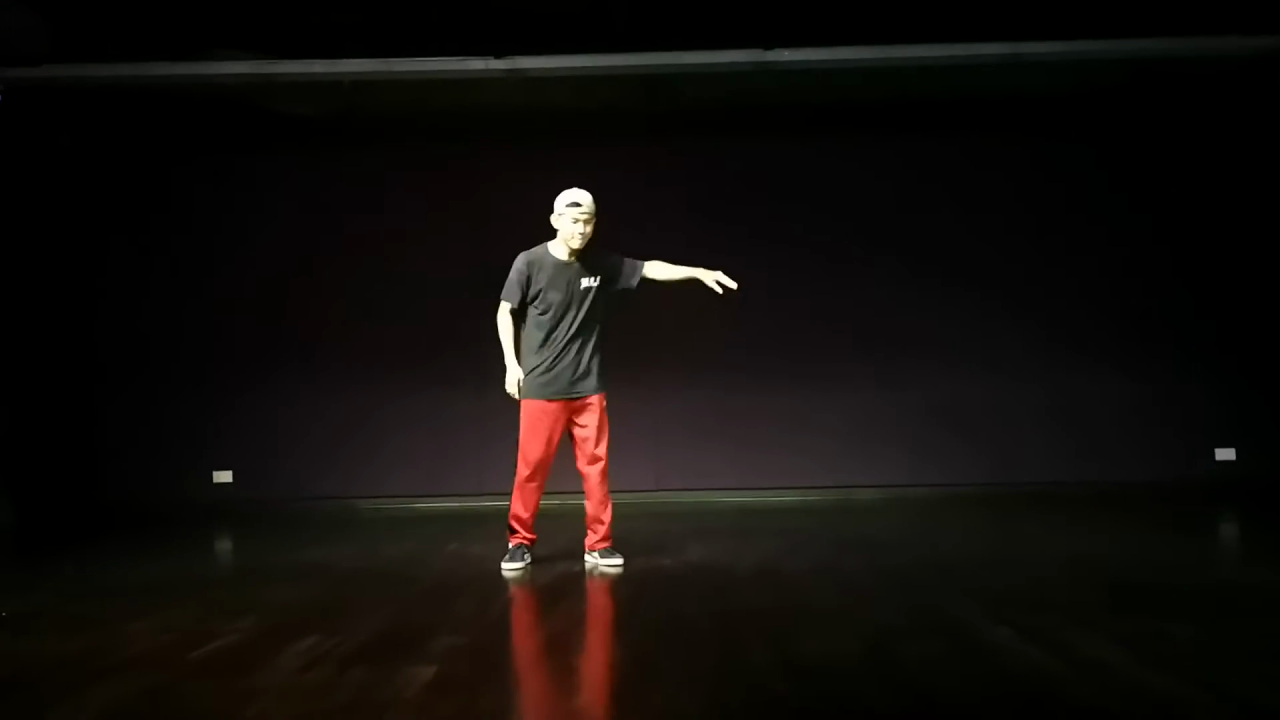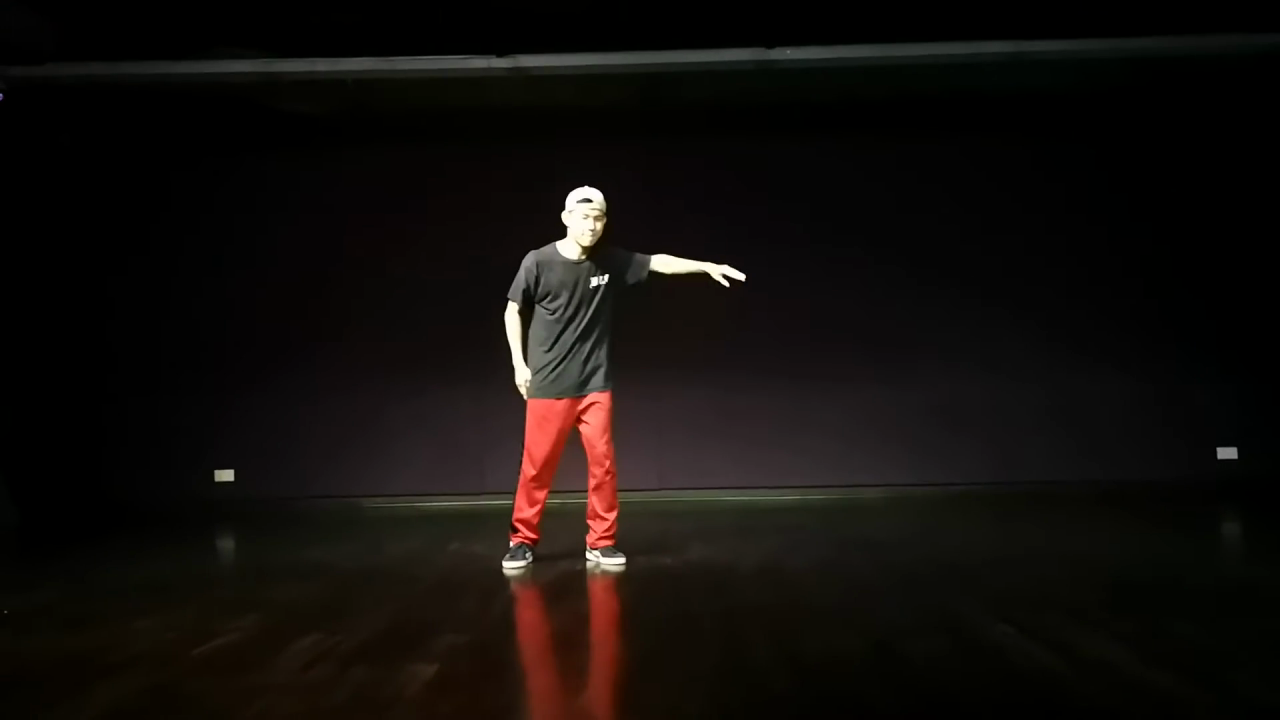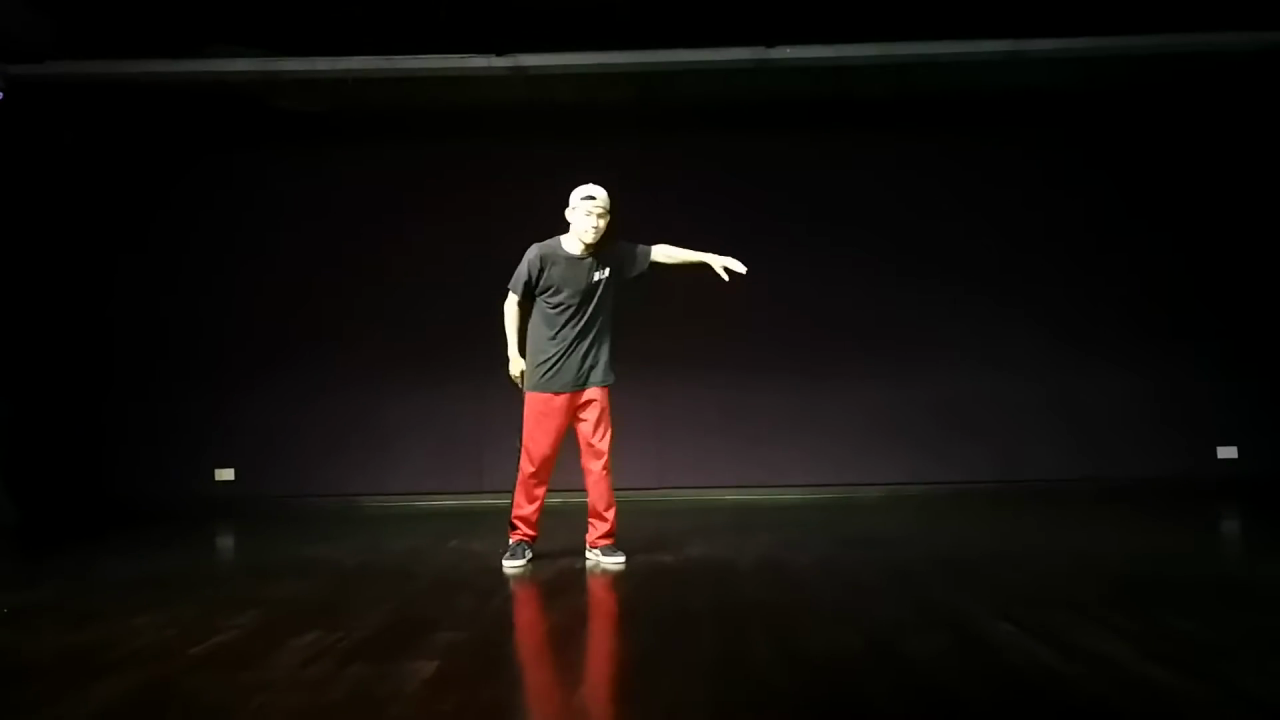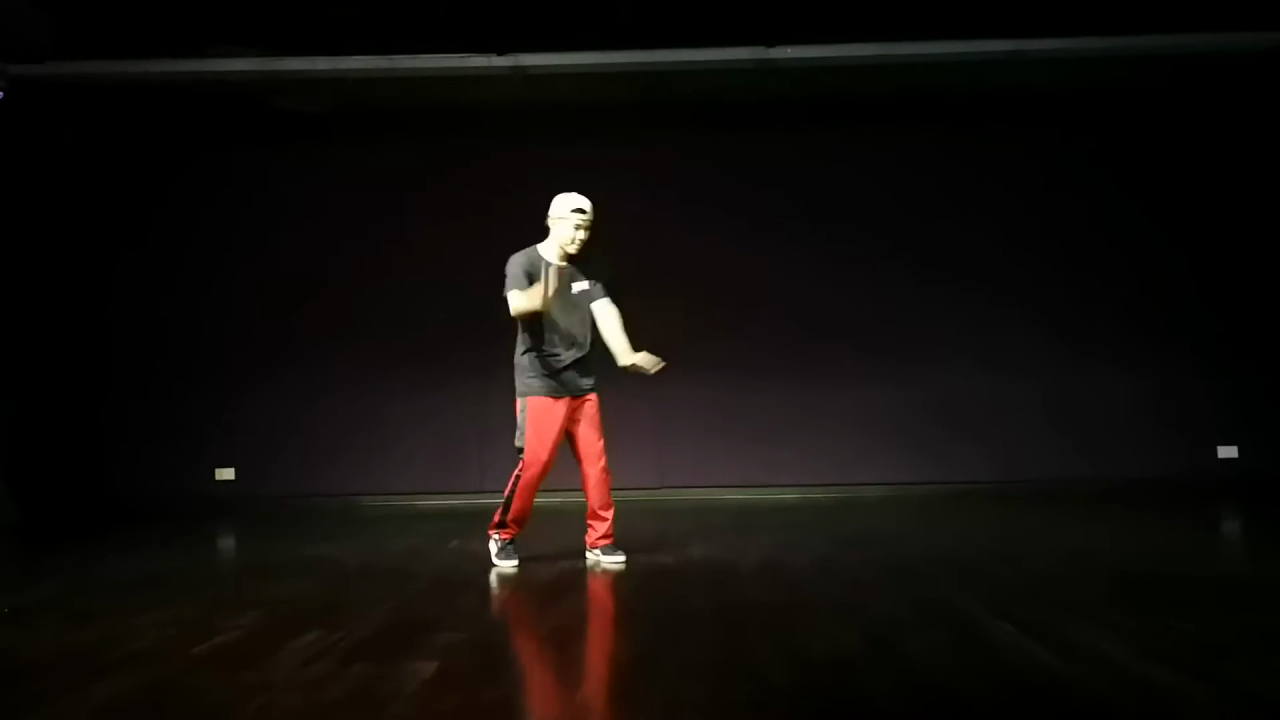
dt=0.3s
person 1, frame 1
left shoulder: (602, 262)
right shoulder: (529, 263)
left elbow: (648, 268)
right elbow: (505, 311)
left wrist: (699, 272)
right wrist: (511, 363)
left hip: (587, 383)
right hip: (541, 385)
left knee: (595, 463)
right knee: (532, 465)
left ankle: (599, 543)
right ankle: (520, 542)
person 1, frame 2
left shoulder: (611, 260)
right shoulder: (538, 262)
left elbow: (656, 262)
right elbow: (513, 311)
left wrist: (707, 266)
right wrist: (519, 363)
left hip: (594, 383)
right hip: (548, 384)
left knee: (602, 463)
right knee: (537, 465)
left ankle: (601, 541)
right ankle: (522, 540)
person 1, frame 3
left shoulder: (613, 255)
right shoulder: (540, 256)
left elbow: (659, 252)
right elbow: (513, 303)
left wrist: (710, 258)
right wrist: (514, 354)
left hip: (592, 379)
right hip: (545, 379)
left knee: (598, 460)
right knee: (535, 460)
left ankle: (600, 540)
right ankle: (521, 537)
person 1, frame 4
left shoulder: (584, 272)
right shoulder: (522, 263)
left elbow: (605, 312)
right elbow: (516, 306)
left wrist: (626, 354)
right wrist: (542, 293)
left hip: (581, 384)
right hip: (537, 384)
left knee: (595, 465)
right knee: (534, 463)
left ankle: (599, 540)
right ankle: (502, 534)
